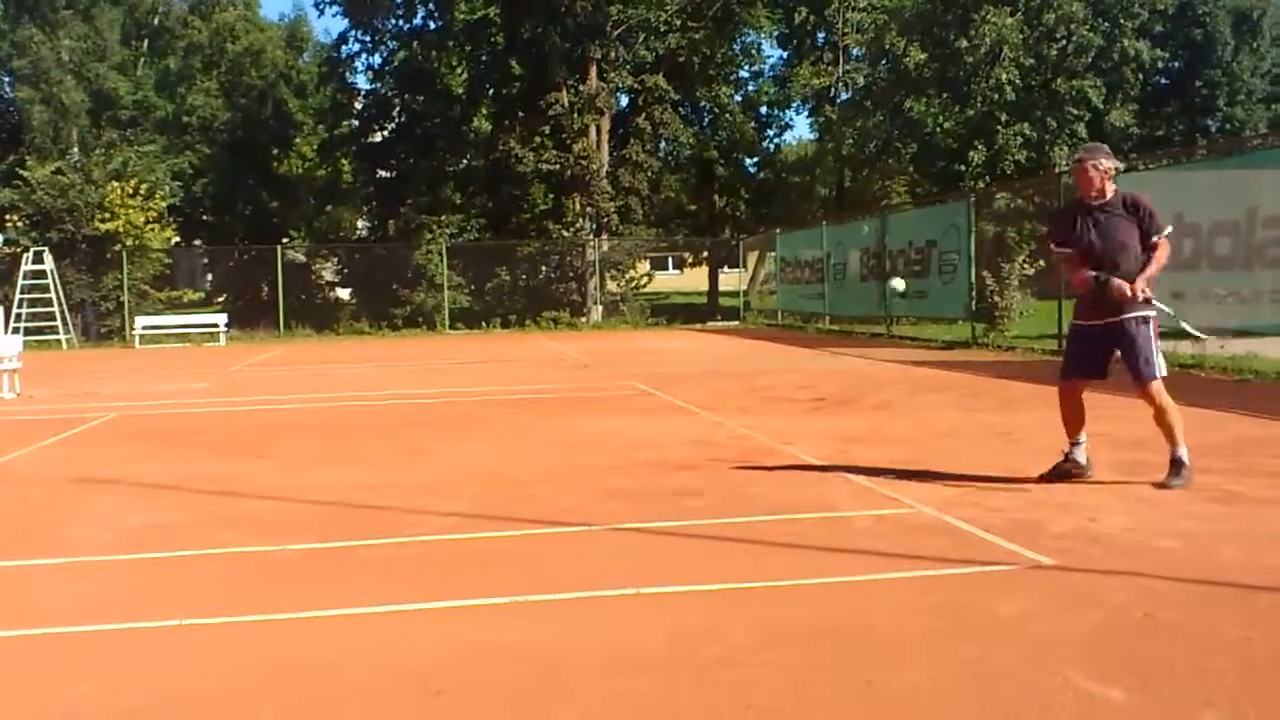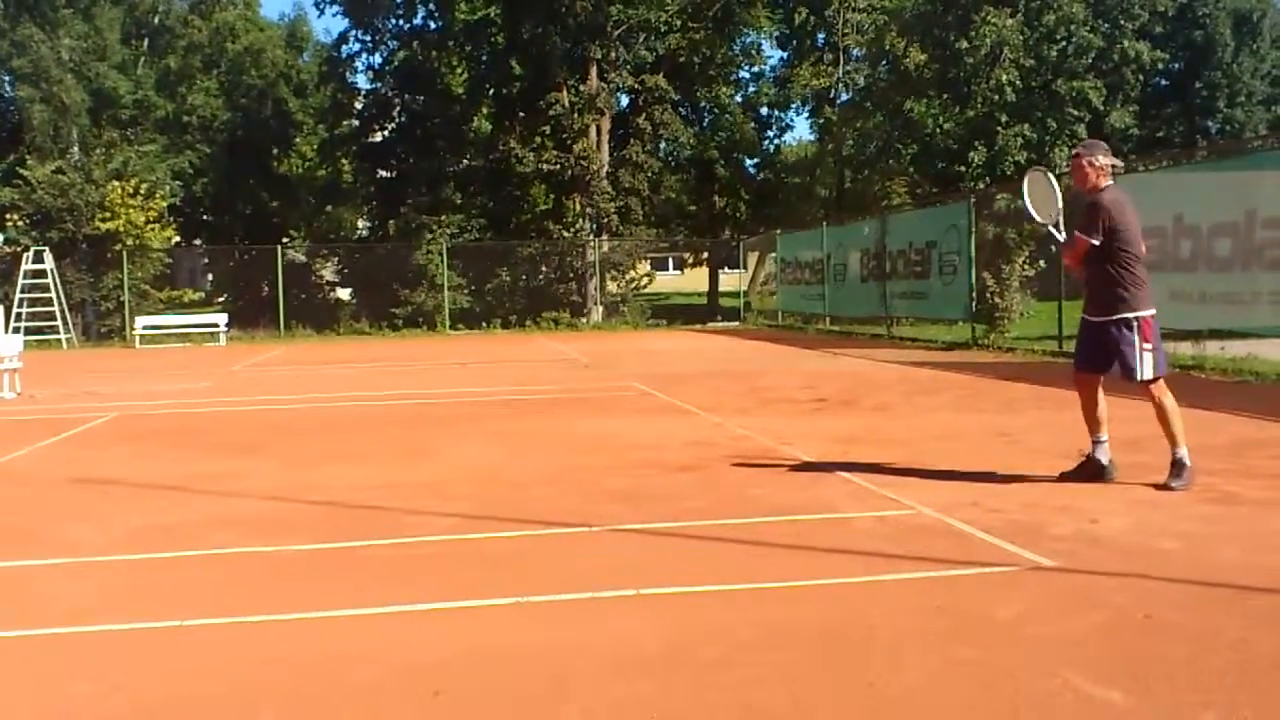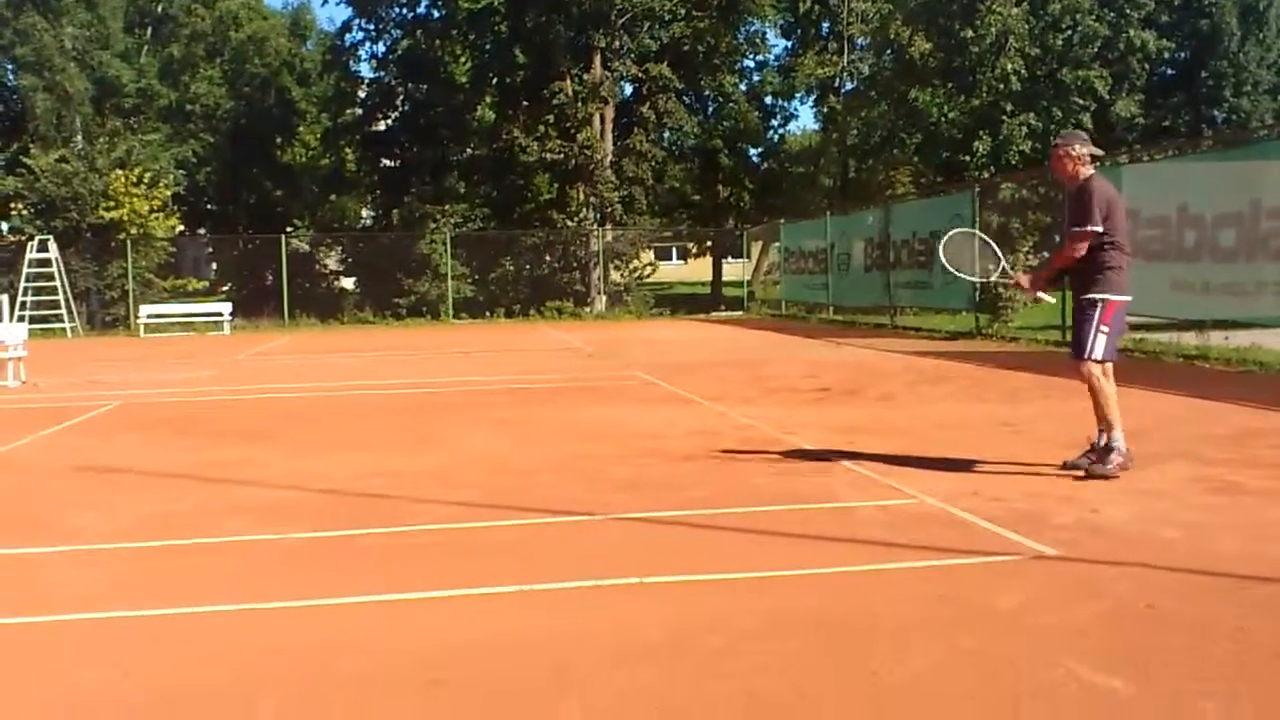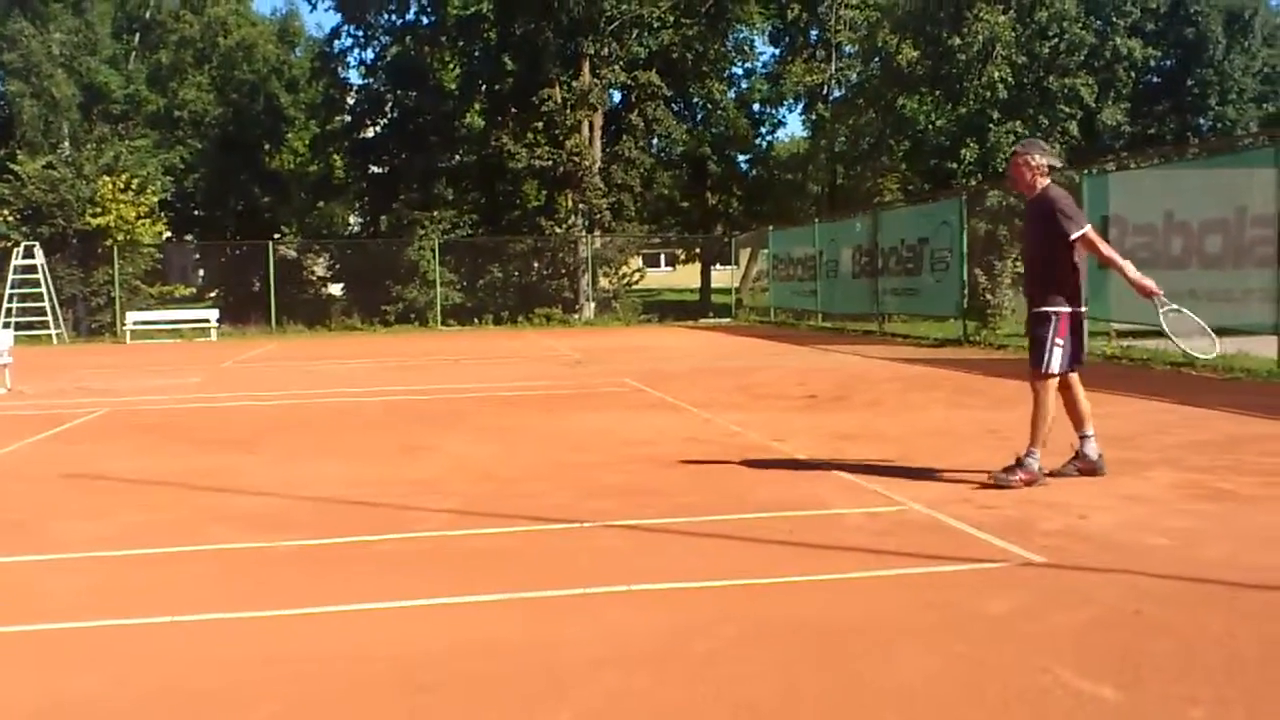
dt=0.4s
person 1, frame 1
left shoulder: (1134, 204)
right shoulder: (1067, 215)
left elbow: (1163, 247)
right elbow: (1069, 268)
left wrist: (1142, 279)
right wrist: (1107, 284)
left hip: (1134, 313)
right hip: (1089, 316)
left knee: (1152, 390)
right knee: (1069, 389)
left ankle: (1181, 460)
right ankle: (1076, 458)
person 1, frame 2
left shoulder: (1100, 203)
right shoulder: (1111, 200)
left elbow: (1074, 254)
right elbow: (1138, 249)
left wrist: (1071, 256)
right wrist: (1091, 266)
left hip: (1128, 310)
right hip: (1100, 310)
left knee: (1152, 385)
right knee: (1086, 381)
left ankle: (1181, 462)
right ankle: (1100, 459)
person 1, frame 3
left shoulder: (1094, 191)
right shoulder: (1079, 192)
left elbow: (1077, 248)
right elbow: (1071, 248)
left wrist: (1036, 277)
right wrist: (1041, 277)
left hip: (1104, 291)
right hip: (1091, 292)
left knee: (1089, 367)
right knee: (1099, 369)
left ankle: (1118, 447)
right ankle: (1102, 446)
person 1, frame 4
left shoulder: (1054, 202)
right shoulder: (1035, 204)
left elbow: (1094, 243)
left wrist: (1134, 277)
left hip: (1057, 304)
right hip: (1046, 304)
left knee: (1045, 381)
right knee: (1067, 379)
left ankle: (1031, 464)
right ankle: (1089, 453)
